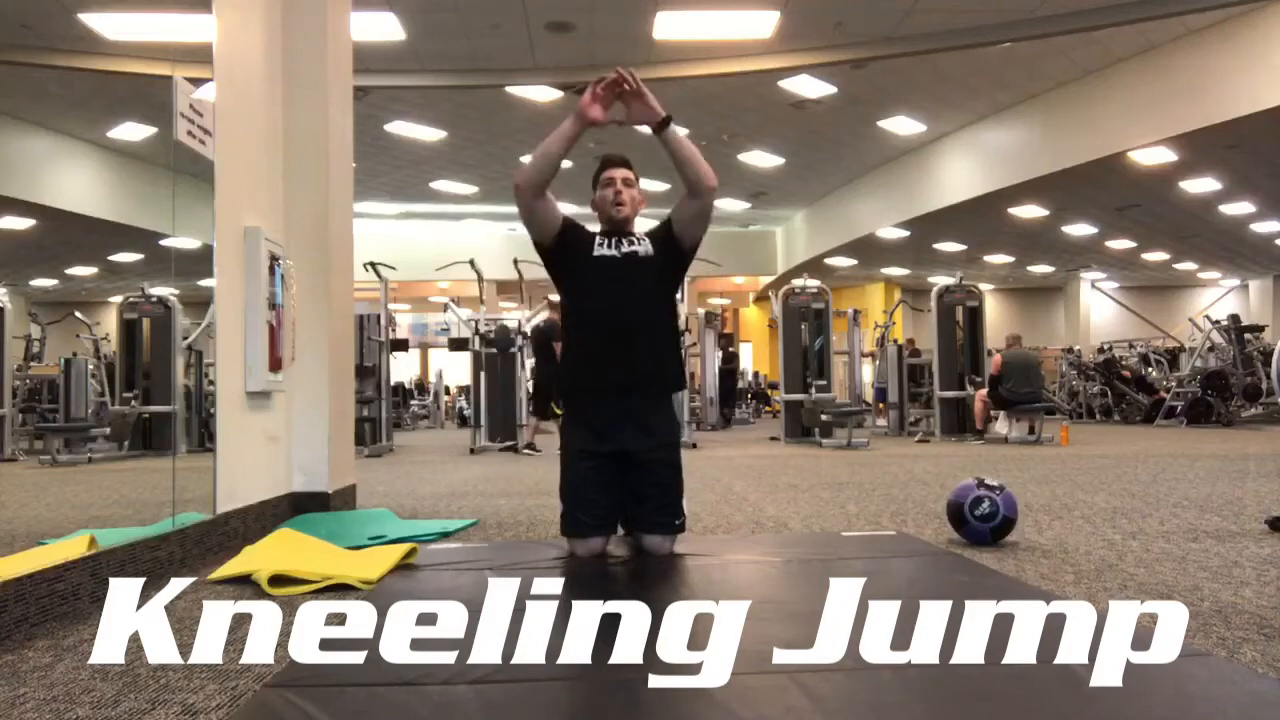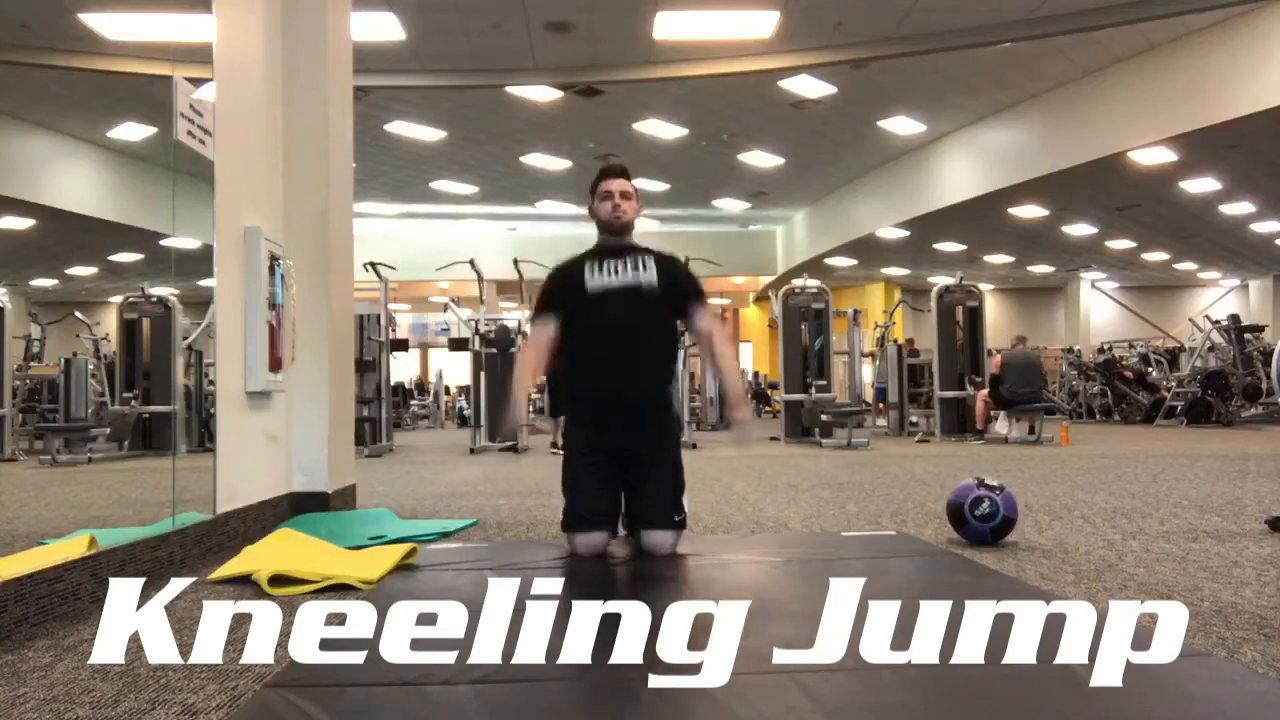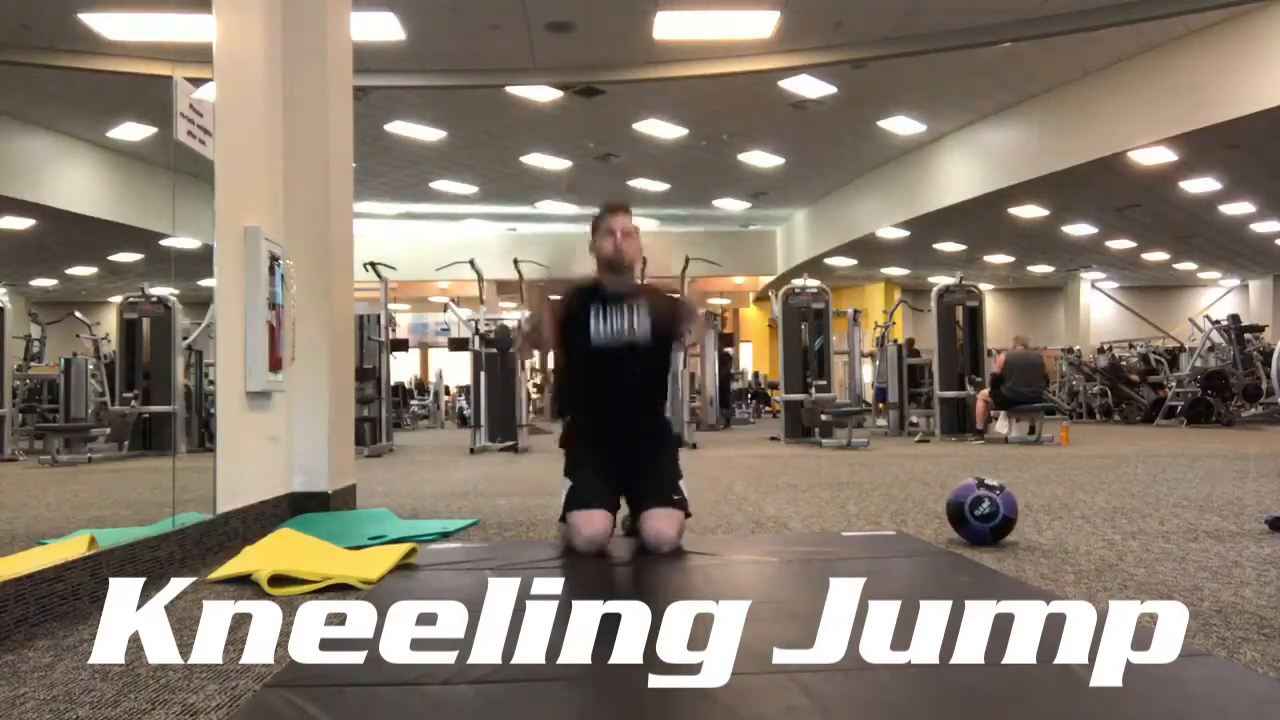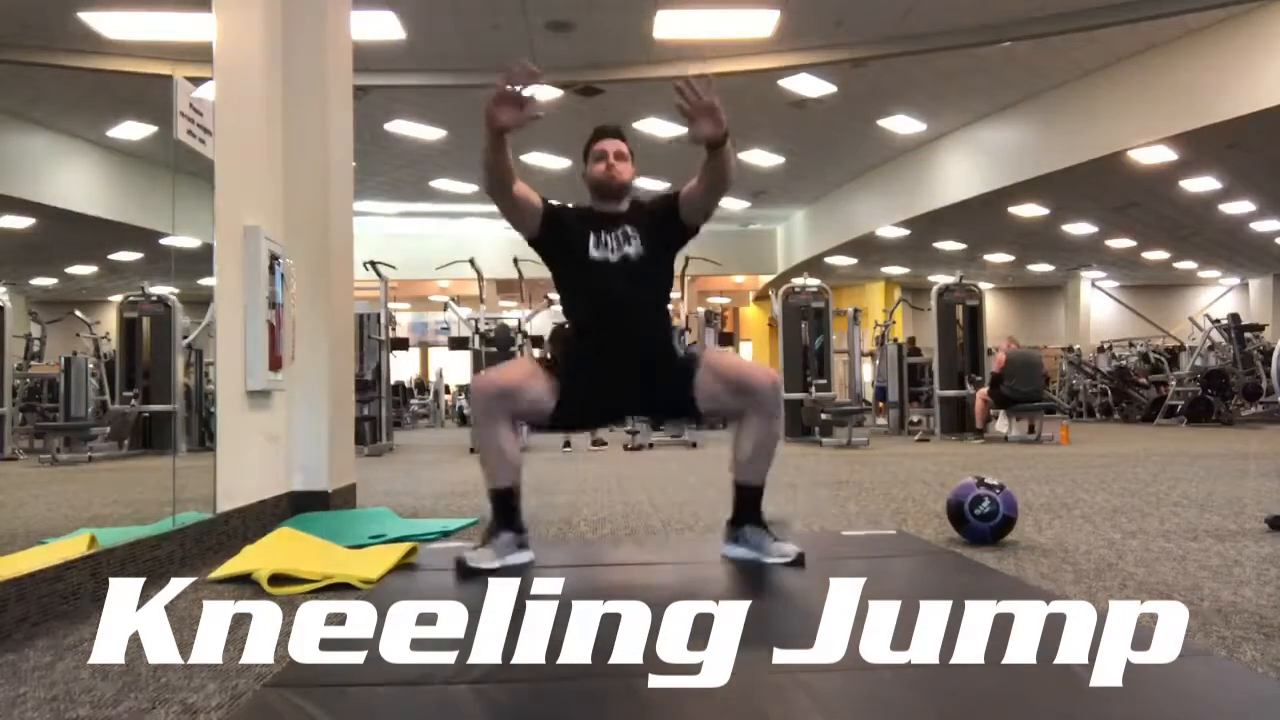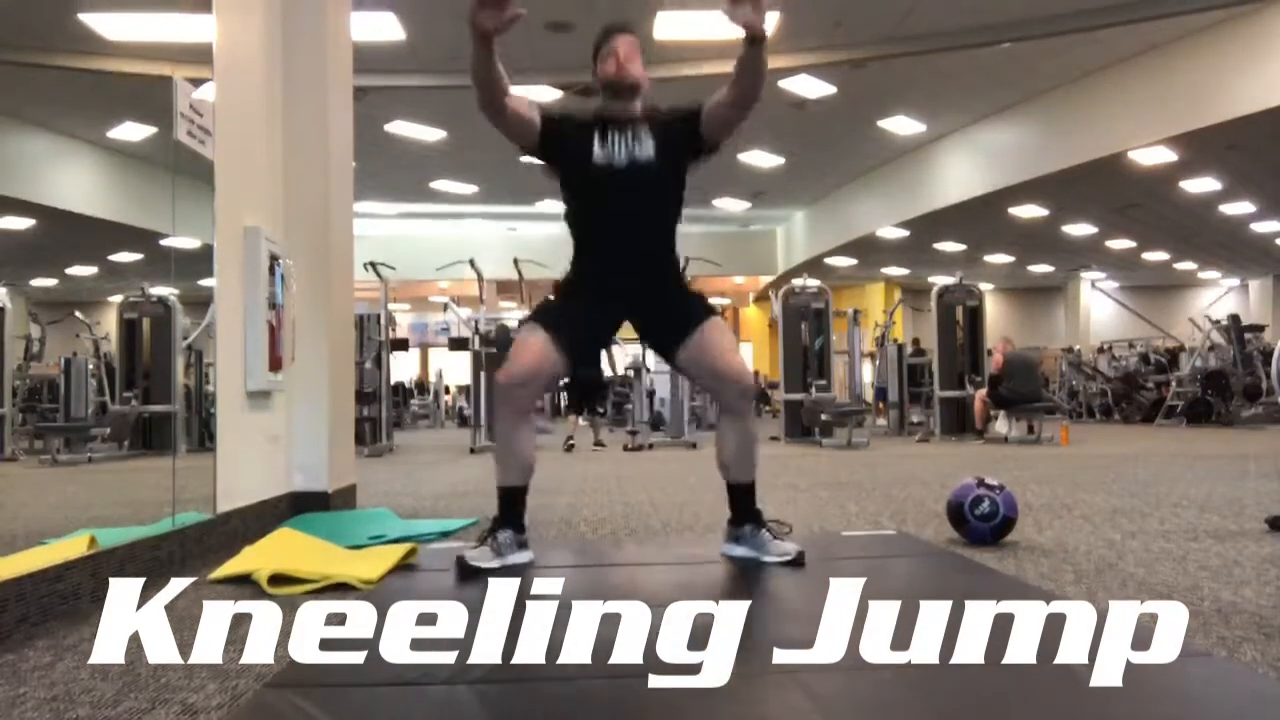
dt=0.4s
person 1, frame 1
left shoulder: (664, 246)
right shoulder: (572, 246)
left elbow: (704, 189)
right elbow: (527, 189)
left wrist: (658, 122)
right wrist: (579, 122)
left hip: (652, 416)
right hip: (587, 418)
left knee: (657, 545)
right knee: (586, 549)
person 1, frame 2
left shoulder: (668, 269)
right shoulder: (570, 275)
left elbow: (710, 330)
right elbow: (540, 341)
left wrist: (733, 392)
right wrist: (519, 397)
left hip: (654, 426)
right hip: (591, 428)
left knee: (660, 545)
right knee: (587, 545)
left ankle: (638, 528)
person 1, frame 3
left shoulder: (660, 303)
right shoulder: (574, 302)
left elbow: (693, 329)
right elbow: (534, 340)
left wrist: (685, 319)
right wrist: (539, 328)
left hip: (651, 445)
right hip: (591, 446)
left knee: (662, 537)
right knee: (589, 538)
left ankle: (640, 518)
person 1, frame 4
left shoulder: (659, 217)
right shoulder: (562, 226)
left elbow: (713, 189)
right elbow: (502, 192)
left wrist: (715, 143)
right wrist: (498, 134)
left hip: (660, 372)
right hip: (587, 377)
left knee: (762, 387)
right knee: (491, 390)
left ankle: (746, 525)
right ankle: (508, 529)
person 1, frame 5
left shoulder: (672, 128)
right shoulder: (570, 134)
left elbow: (737, 103)
right elbow: (499, 109)
left hip: (663, 290)
right hip: (589, 290)
left knee: (736, 384)
right knee: (513, 384)
left ankle: (745, 524)
right ankle: (509, 530)
